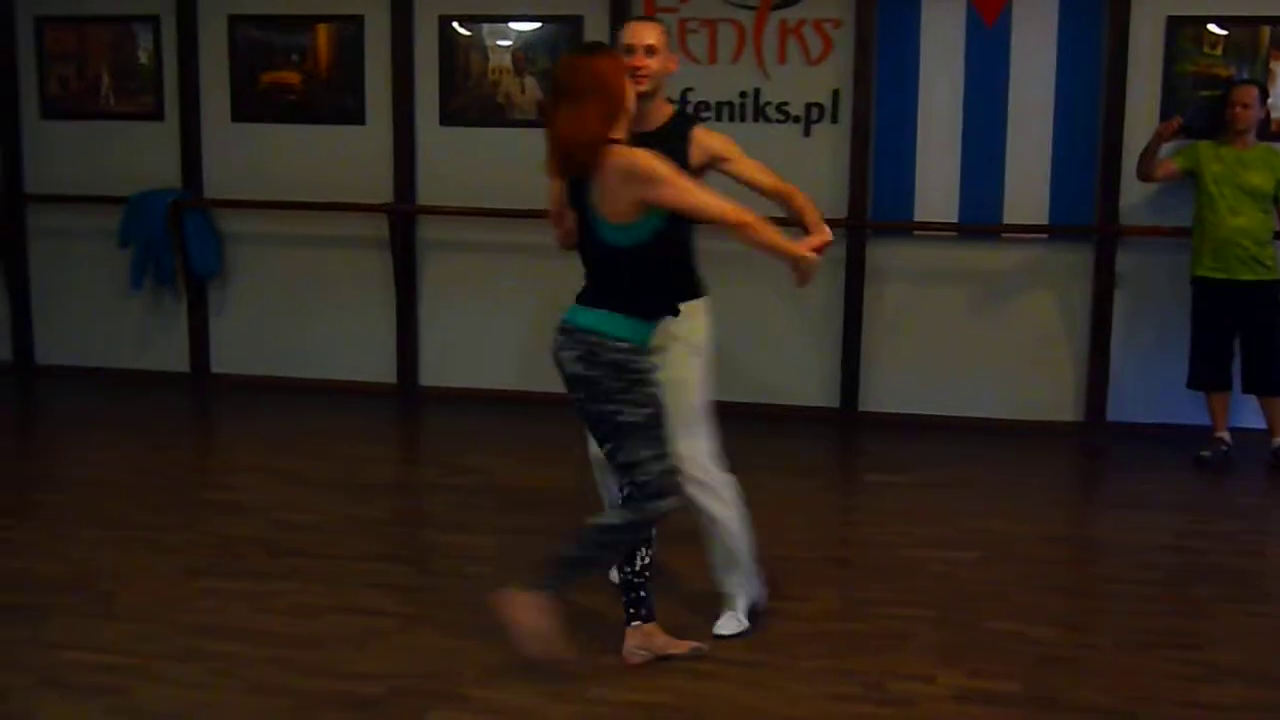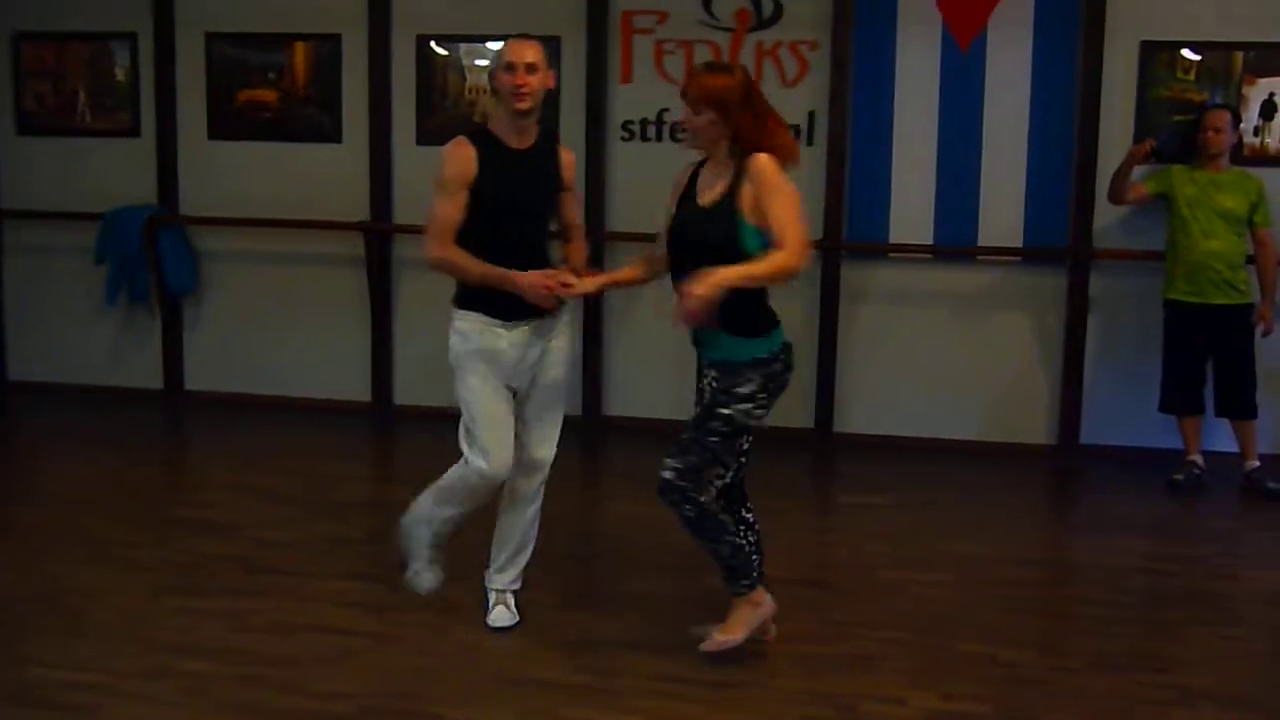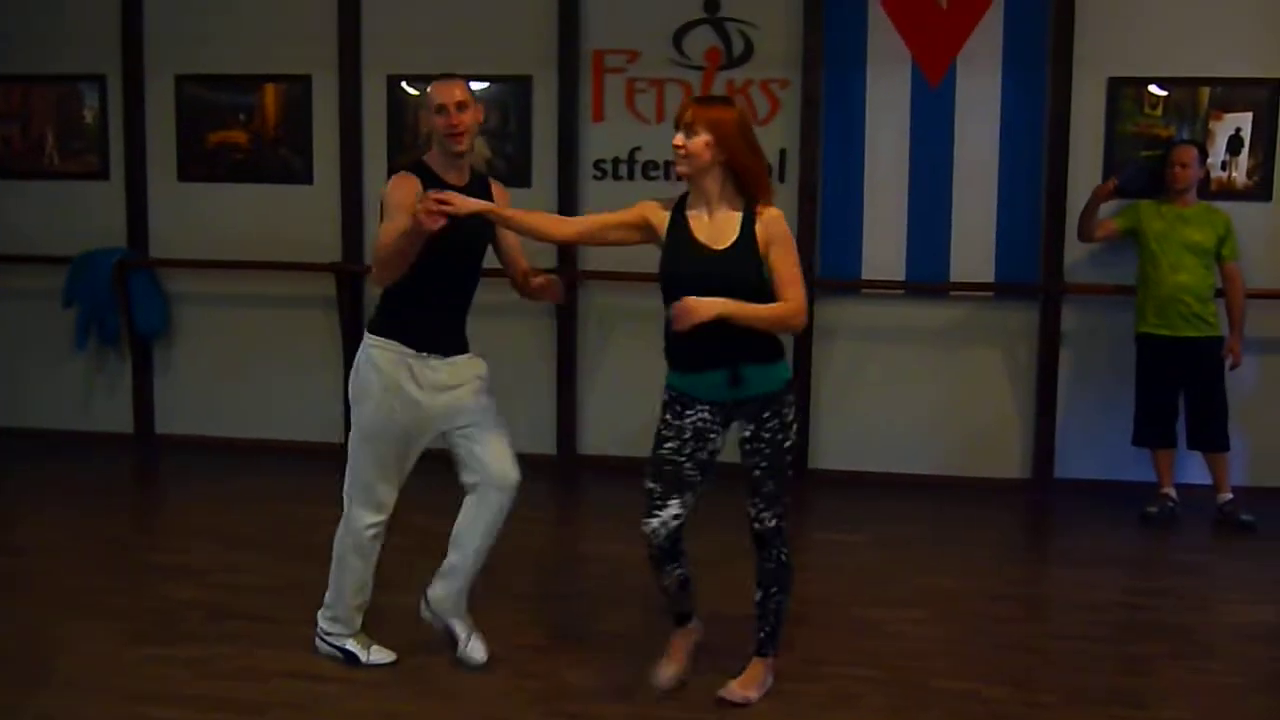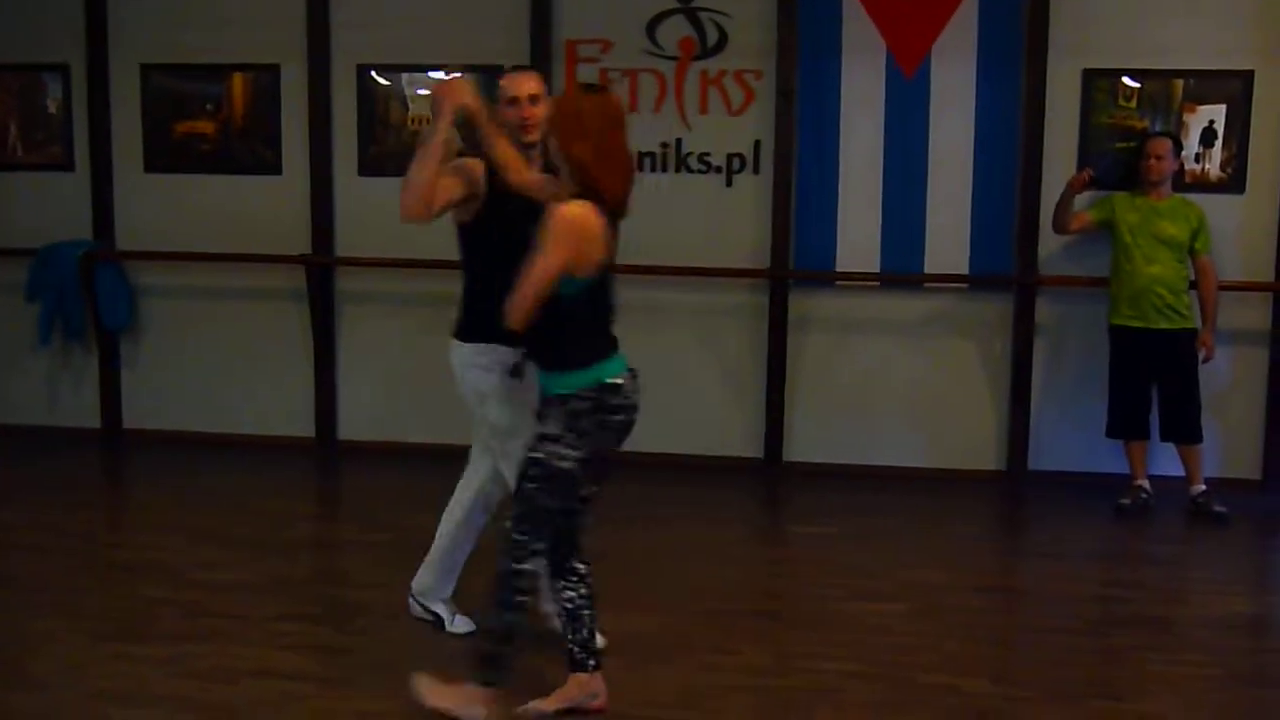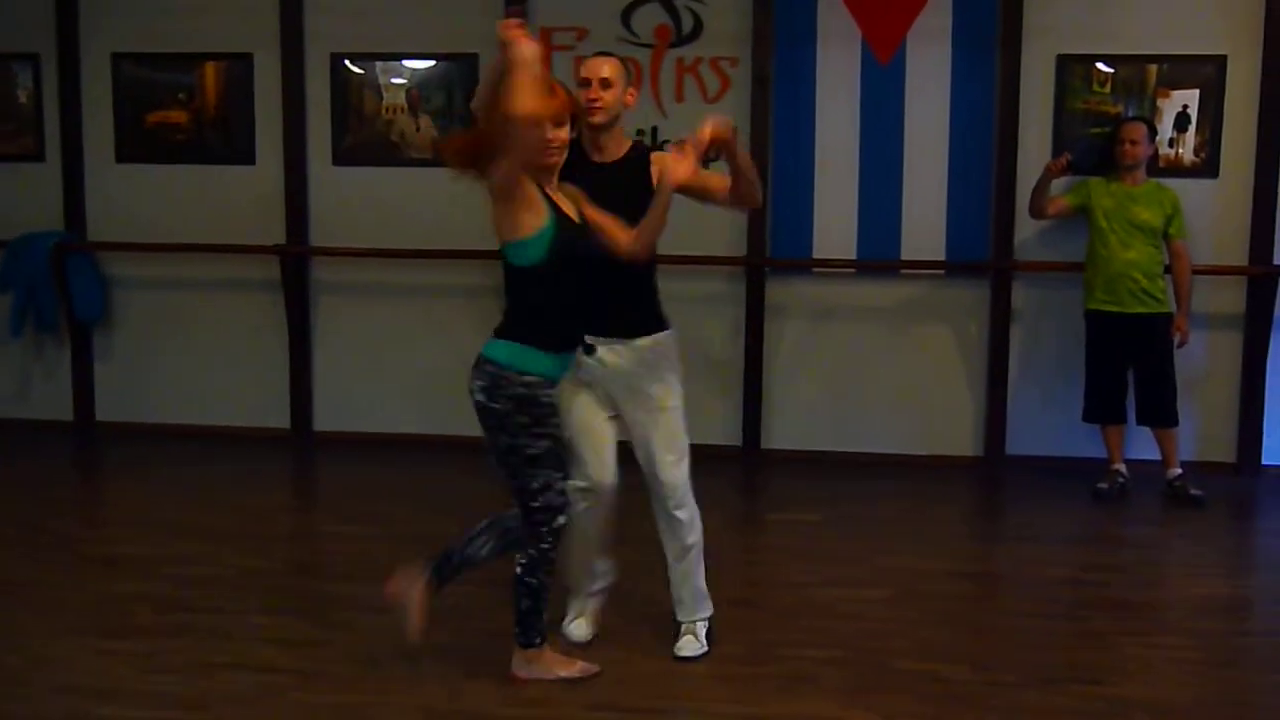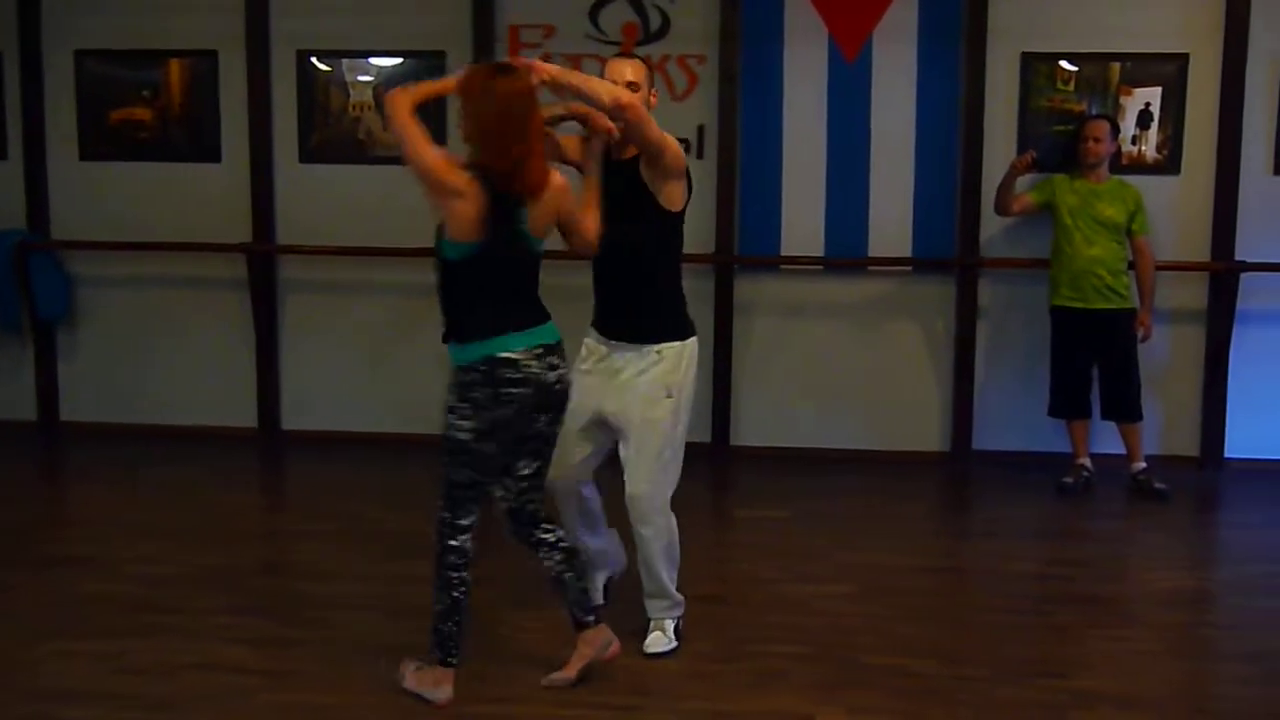
dt=0.5s
person 1, frame 1
left shoulder: (583, 166)
right shoulder: (632, 166)
right elbow: (729, 216)
right wrist: (797, 251)
left hip: (588, 343)
right hip: (611, 350)
left knee: (640, 487)
right knee: (653, 494)
left ankle: (641, 628)
right ankle: (537, 596)
person 1, frame 2
left shoulder: (762, 170)
right shoulder: (692, 180)
left elbow: (793, 254)
right elbow: (657, 261)
left wrist: (719, 279)
right wrist: (596, 281)
left hip: (754, 359)
right hip: (715, 355)
left knee: (678, 478)
right knee: (718, 488)
left ankle: (748, 595)
right ankle: (748, 598)
person 1, frame 3
left shoulder: (766, 221)
right shoulder: (660, 216)
left elbow: (795, 314)
right elbow: (565, 230)
left wrist: (722, 306)
right wrist: (484, 209)
left hip: (764, 393)
right hip: (691, 394)
left knee: (767, 528)
right knee: (661, 525)
left ankle: (763, 657)
right ankle: (683, 626)
person 1, frame 4
left shoulder: (571, 219)
right shoulder: (590, 209)
left elbow: (518, 316)
right elbow: (521, 176)
left wrist: (515, 293)
right wrist: (476, 113)
left hip: (579, 400)
right hip: (604, 388)
left knee: (523, 540)
right knee: (558, 534)
person 1, frame 5
left shoulder: (563, 197)
right shoulder: (513, 187)
left elbow: (633, 246)
right elbow: (519, 116)
left wrist: (668, 187)
right wrist: (522, 54)
left hip: (508, 376)
right hip: (519, 381)
left knee: (539, 513)
right knee: (546, 517)
left ankle: (426, 578)
right ankle: (531, 652)
person 1, frame 6
left shoulder: (456, 185)
right shoulder: (546, 185)
left elbow: (397, 106)
right elbow: (587, 237)
left wrist: (451, 82)
right wrist: (592, 160)
left hip: (489, 376)
right hip: (545, 364)
left knee: (456, 521)
right knee: (526, 508)
left ankle: (437, 669)
right ankle: (592, 630)
person 2, frame 1
left shoulder: (697, 140)
left elbow: (782, 190)
right elbow: (564, 222)
left wrist: (814, 228)
right wrist: (579, 228)
left hip: (676, 316)
left knee: (695, 459)
right knee: (605, 449)
left ankle: (743, 587)
person 2, frame 2
left shoulder: (559, 157)
right shoulder: (465, 154)
right elbow: (437, 250)
left wrist: (566, 274)
right wrist: (514, 280)
left hip: (546, 326)
right hip: (483, 326)
left knee: (536, 463)
right knee: (490, 462)
left ankle: (503, 582)
right ankle: (424, 524)
person 2, frame 3
left shoulder: (493, 193)
right shoulder: (407, 186)
left elbow: (519, 276)
right elbow: (382, 272)
left wrist: (540, 282)
right wrist: (417, 232)
left hip: (458, 363)
right hip: (392, 359)
left knee: (499, 478)
right knee: (370, 503)
left ankle: (447, 601)
right ankle: (336, 629)
person 2, frame 4
left shoulder: (558, 186)
right shoulder: (475, 176)
right elbow: (413, 210)
right wrist: (442, 122)
left hip: (525, 351)
right hip: (485, 352)
left knee: (488, 480)
left ankle: (432, 592)
right ankle: (560, 609)
person 2, frame 5
left shoulder: (658, 165)
right shoulder: (557, 159)
left elbow: (749, 199)
left wrist: (729, 147)
left hip: (647, 347)
right hip: (578, 348)
left knee: (671, 485)
right knee: (595, 481)
left ankle: (694, 613)
right ankle: (587, 594)
person 2, frame 6
left shoulder: (662, 162)
right shoulder: (594, 156)
left elbow: (637, 111)
left wrist: (555, 72)
left hip: (662, 354)
right hip: (601, 347)
left knee: (646, 494)
right knee: (564, 477)
left ankle: (665, 611)
right ankle: (601, 558)
person 3, frame 1
right shoulder: (1200, 152)
right elbow: (1148, 174)
right wrist: (1157, 141)
right hip: (1210, 278)
right knee: (1212, 361)
right ankle: (1220, 437)
person 3, frame 2
right shoulder: (1174, 177)
right elbow: (1119, 196)
right wrist: (1129, 163)
left hip: (1234, 303)
right hip: (1183, 301)
left knee: (1240, 388)
right knee: (1184, 385)
right ankle: (1193, 462)
person 3, frame 3
left shoulder: (1217, 219)
right shoulder: (1142, 212)
left elbow: (1233, 279)
right elbow: (1088, 234)
left wrist: (1236, 334)
right wrist: (1095, 201)
left hip: (1204, 336)
right hip: (1154, 335)
left knee: (1212, 420)
right knee: (1157, 418)
left ankle: (1225, 499)
right ankle: (1167, 494)
person 3, frame 4
left shoulder: (1191, 213)
right shoulder: (1117, 205)
left elbow: (1206, 273)
right elbow: (1064, 226)
left wrist: (1209, 328)
right wrist: (1069, 193)
left hip: (1178, 328)
right hip: (1128, 327)
left knee: (1184, 412)
right knee: (1131, 410)
left ankle: (1198, 490)
right ankle: (1140, 486)
person 3, frame 5
left shoulder: (1166, 198)
right shoulder: (1092, 190)
left elbow: (1179, 257)
right elbow: (1040, 211)
left wrist: (1183, 312)
right wrist: (1046, 178)
left hip: (1153, 313)
right hip: (1104, 312)
left knee: (1160, 396)
right knee: (1107, 395)
left ankle: (1174, 474)
right ankle: (1117, 470)
person 3, frame 6
left shoulder: (1128, 195)
right shoulder: (1057, 187)
left elbow: (1143, 254)
right elbow: (1005, 208)
left wrist: (1146, 308)
right wrist: (1012, 175)
left hip: (1116, 308)
right hip: (1068, 308)
left knee: (1125, 391)
right knee: (1072, 390)
left ankle: (1138, 468)
right ankle: (1082, 465)
